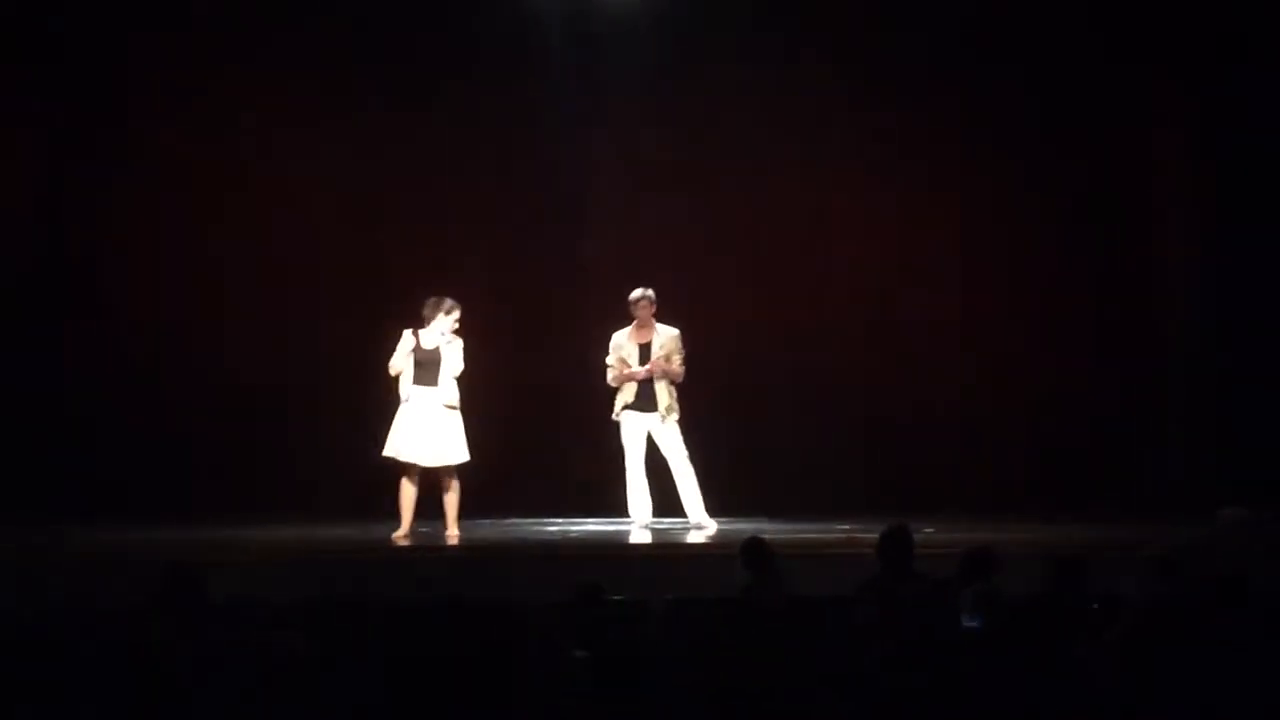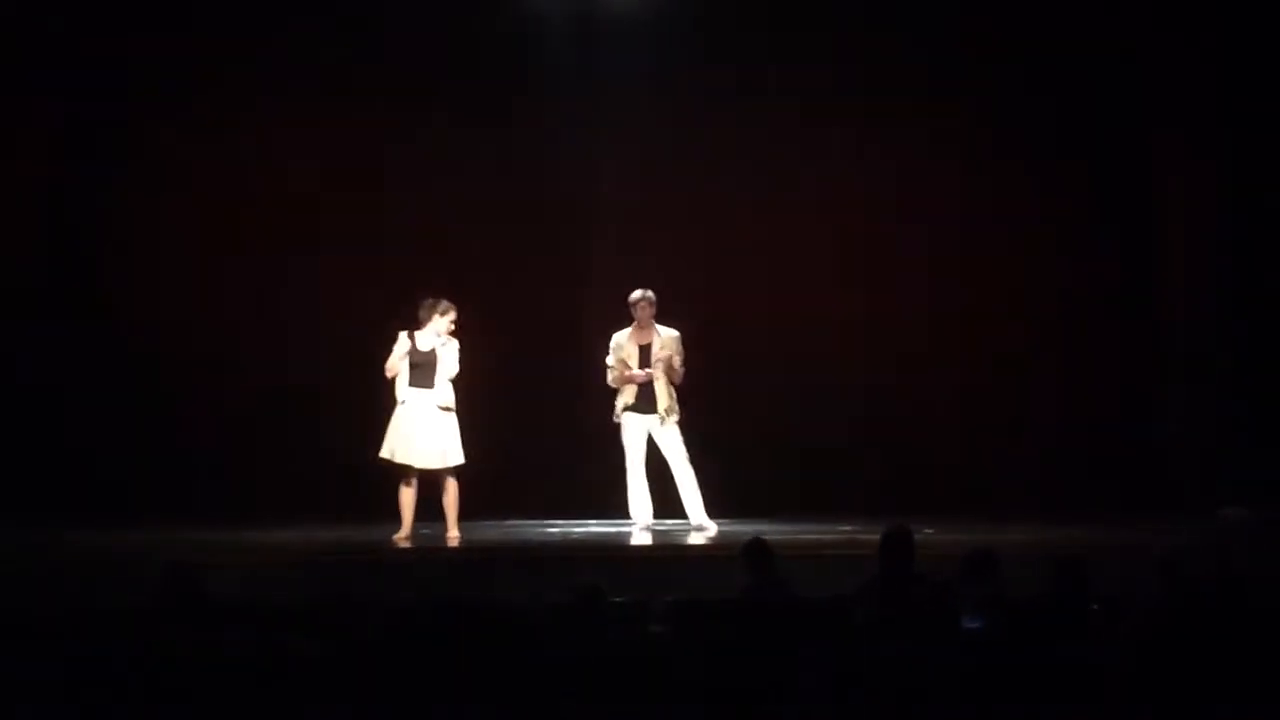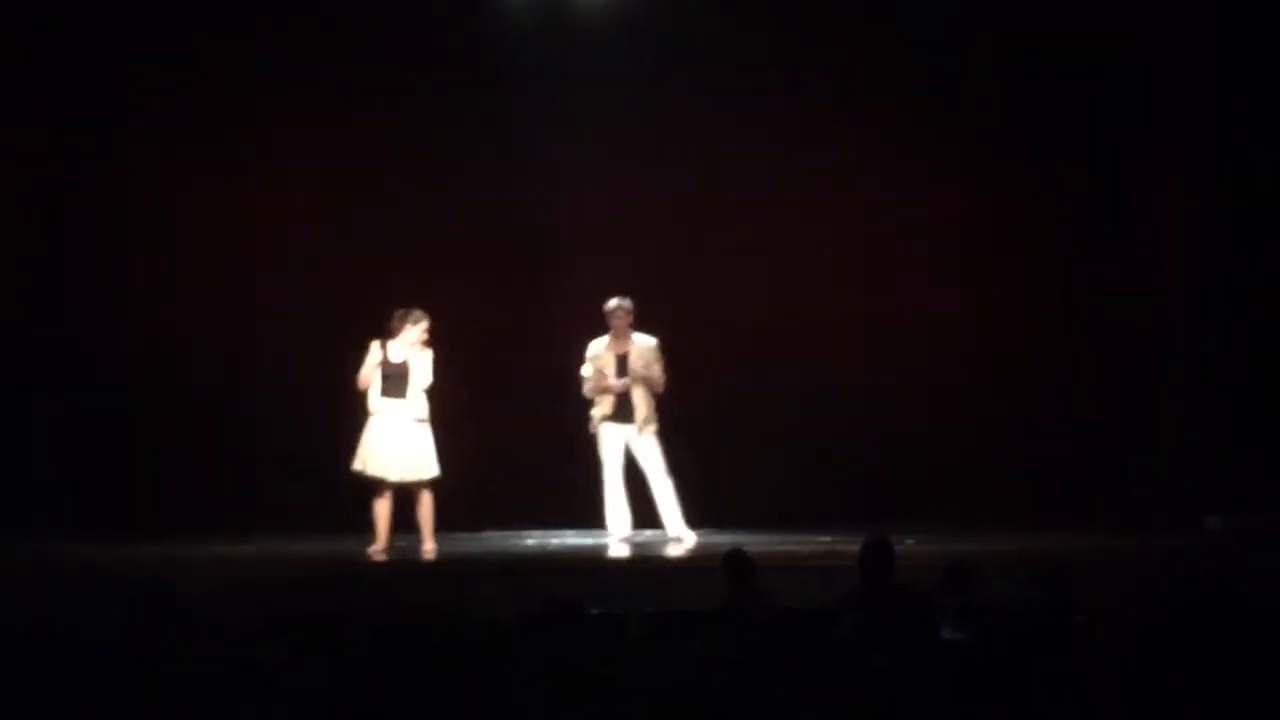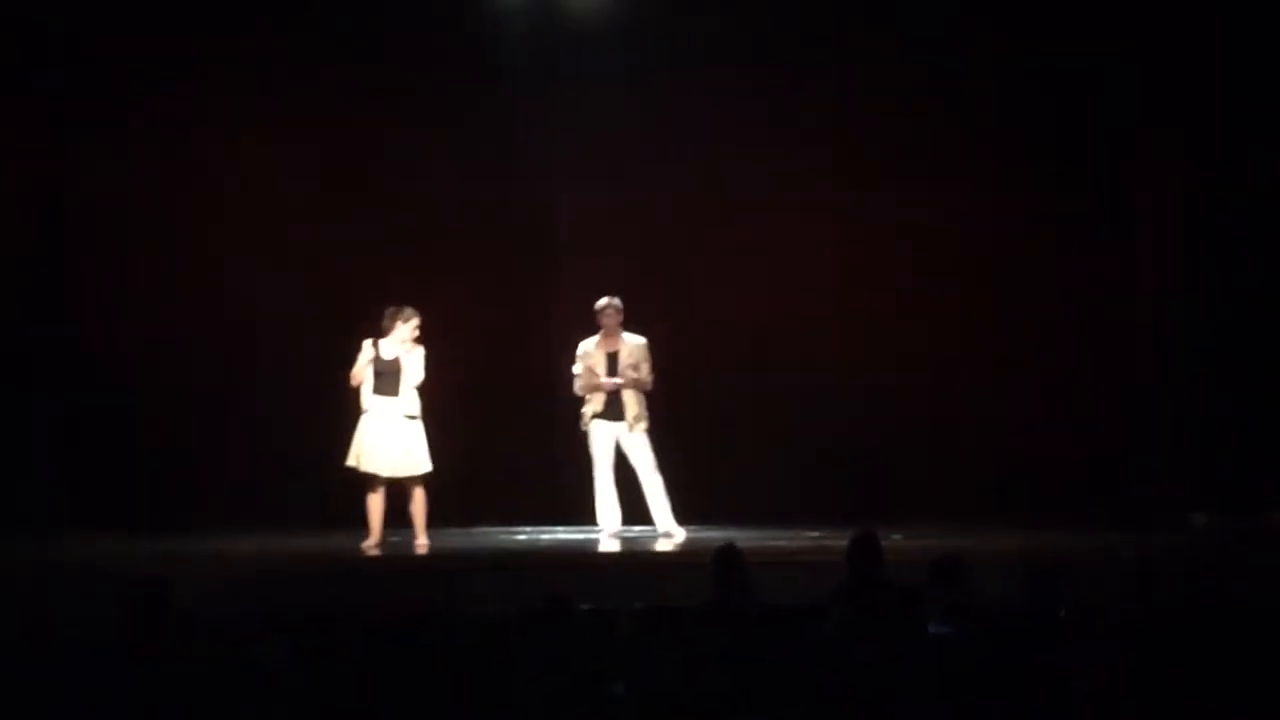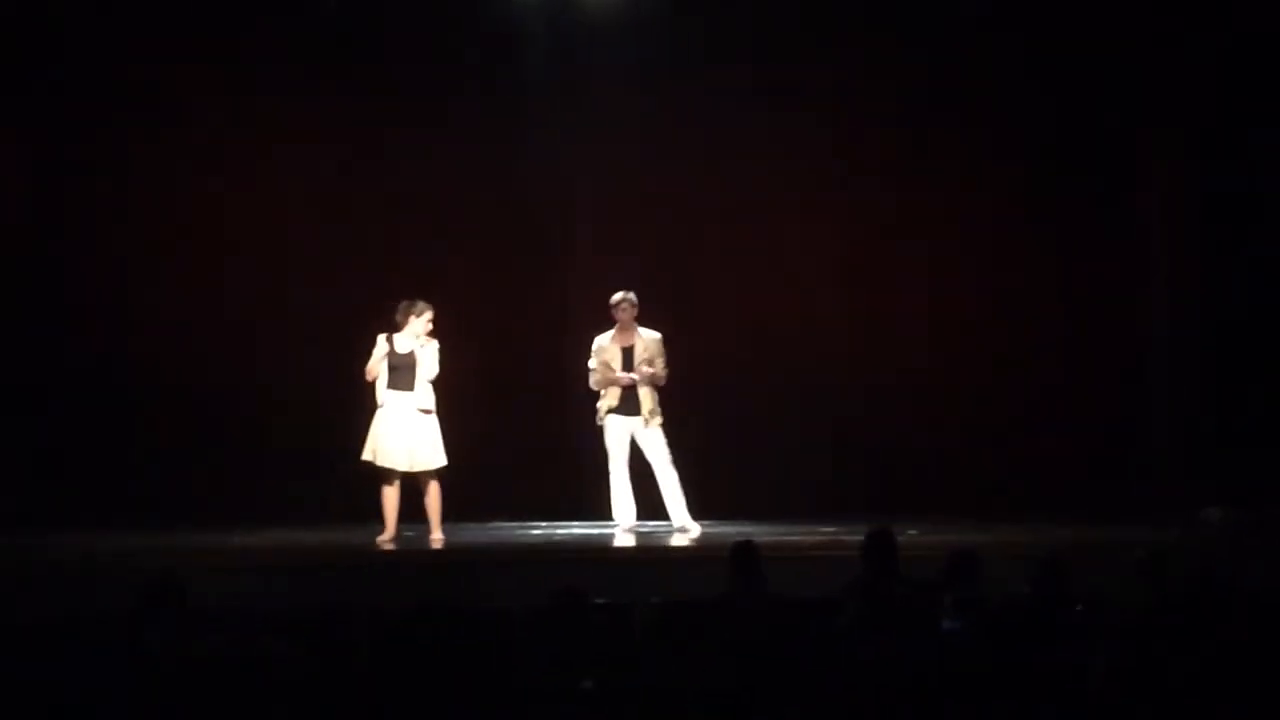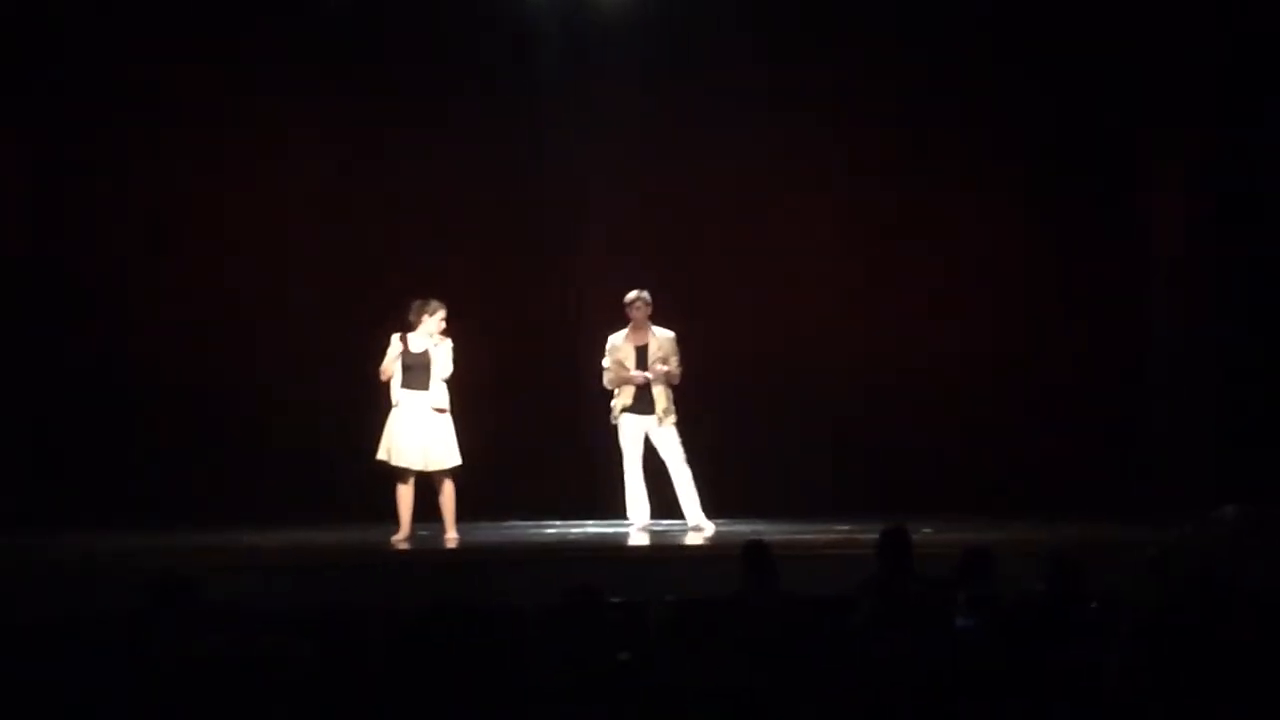
dt=0.2s
person 1, frame 1
left shoulder: (454, 342)
right shoulder: (411, 336)
left elbow: (455, 370)
right elbow: (393, 369)
left wrist: (444, 343)
right wrist: (407, 347)
left hip: (442, 406)
right hip: (415, 405)
left knee: (447, 469)
right knee: (410, 468)
left ankle: (452, 526)
right ankle: (405, 526)
person 1, frame 2
left shoulder: (449, 344)
right shoulder: (408, 338)
left elbow: (449, 373)
right elbow: (390, 372)
left wrist: (440, 345)
right wrist: (402, 350)
left hip: (438, 409)
right hip: (411, 408)
left knee: (446, 471)
right knee: (408, 471)
left ankle: (452, 528)
right ankle: (406, 528)
person 1, frame 3
left shoulder: (423, 353)
right shoulder: (379, 347)
left elbow: (423, 382)
right elbow: (362, 383)
left wrist: (413, 355)
right wrist: (374, 361)
left hip: (411, 419)
right hip: (383, 419)
left knee: (421, 483)
right knee: (382, 483)
left ankle: (428, 541)
right ankle: (381, 541)
person 1, frame 4
left shoulder: (415, 351)
right shoulder: (371, 346)
left elbow: (415, 380)
right elbow: (355, 380)
left wrist: (404, 353)
right wrist: (364, 359)
left hip: (403, 416)
right hip: (376, 416)
left knee: (413, 479)
right knee: (375, 479)
left ankle: (421, 536)
right ankle: (374, 535)
person 1, frame 5
left shoulder: (429, 345)
right shoulder: (386, 340)
left elbow: (430, 374)
right elbow: (370, 375)
left wrist: (419, 347)
right wrist: (379, 354)
left hip: (418, 411)
right hip: (391, 410)
left knee: (428, 473)
right knee: (390, 472)
left ankle: (436, 530)
right ankle: (389, 530)
person 1, frame 6
left shoulder: (443, 344)
right shoulder: (400, 340)
left elbow: (444, 373)
right elbow: (384, 375)
left wrist: (432, 346)
right wrist: (393, 353)
left hip: (432, 410)
right hip: (405, 410)
left knee: (442, 473)
right knee: (405, 472)
left ankle: (450, 529)
right ankle: (404, 529)
person 2, frame 1
left shoulder: (670, 335)
right shoulder: (619, 338)
left elbow: (679, 375)
right elbow: (612, 378)
left wrist: (665, 369)
right wrist: (631, 373)
left hip: (661, 409)
right hip: (632, 409)
left knee: (680, 460)
right knee: (634, 464)
left ankle: (698, 516)
right ankle: (640, 517)
person 2, frame 2
left shoulder: (669, 336)
right shoulder: (619, 339)
left elbow: (678, 377)
right elbow: (612, 378)
left wrist: (670, 367)
right wrist: (630, 376)
left hip: (661, 411)
right hip: (632, 410)
left knee: (680, 462)
right knee: (635, 465)
left ankle: (698, 517)
right ankle: (642, 519)
person 2, frame 3
left shoulder: (648, 344)
right shoulder: (596, 348)
left elbow: (659, 385)
right elbow: (588, 388)
left wrist: (646, 376)
right wrist: (606, 386)
left hip: (639, 420)
right hip: (609, 420)
left knee: (658, 473)
right knee: (612, 475)
left ankle: (677, 529)
right ankle: (619, 530)
person 2, frame 4
left shoulder: (637, 344)
right shoulder: (586, 347)
left elbow: (648, 383)
right elbow: (579, 386)
left wrist: (635, 380)
right wrist: (598, 384)
left hip: (630, 418)
right hip: (600, 418)
left knee: (648, 470)
right knee: (603, 472)
left ankle: (666, 524)
right ankle: (610, 526)
person 2, frame 5
left shoulder: (652, 339)
right shoulder: (602, 342)
left elbow: (662, 378)
right elbow: (594, 381)
left wrist: (651, 374)
right wrist: (614, 378)
left hip: (645, 413)
right hip: (615, 413)
left knee: (663, 464)
right knee: (618, 467)
left ankle: (682, 519)
right ankle: (625, 520)
person 2, frame 6
left shoulder: (666, 337)
right shoulder: (615, 341)
left elbow: (676, 377)
right elbow: (608, 380)
left wrist: (666, 372)
right wrist: (628, 377)
left hip: (659, 412)
right hip: (629, 412)
left knee: (678, 463)
right knee: (632, 466)
left ankle: (696, 518)
right ankle: (640, 519)
